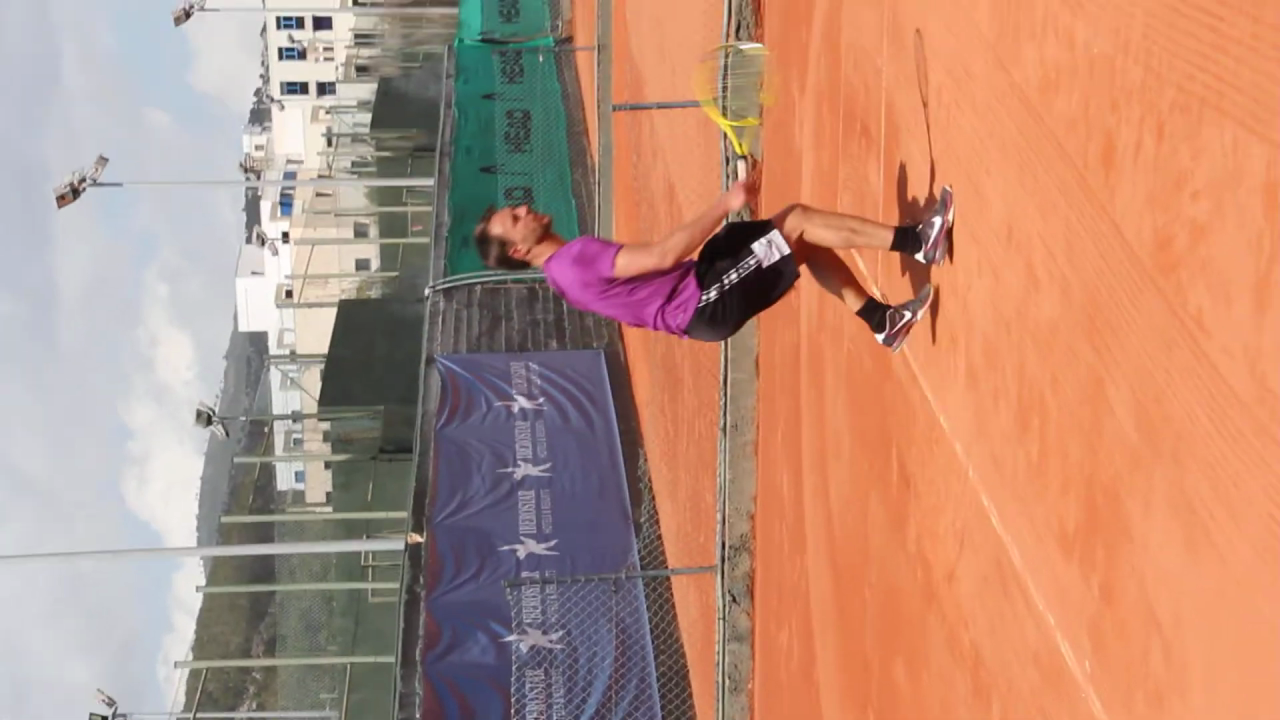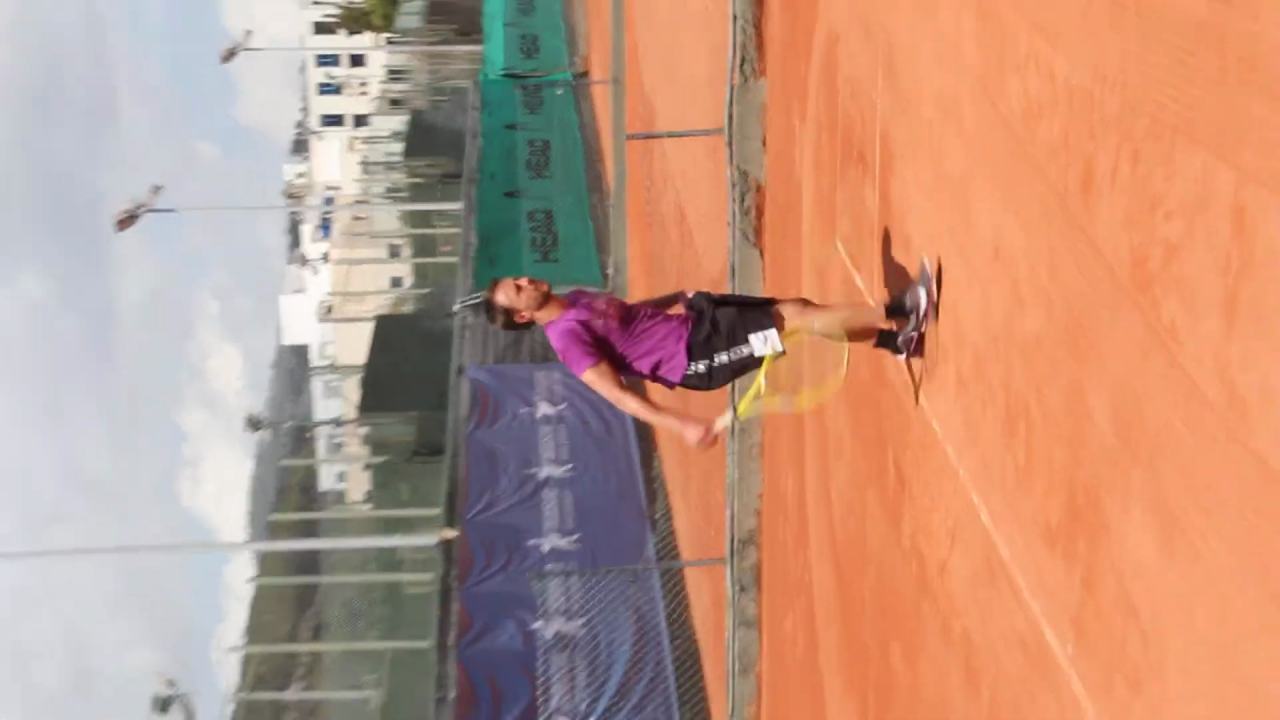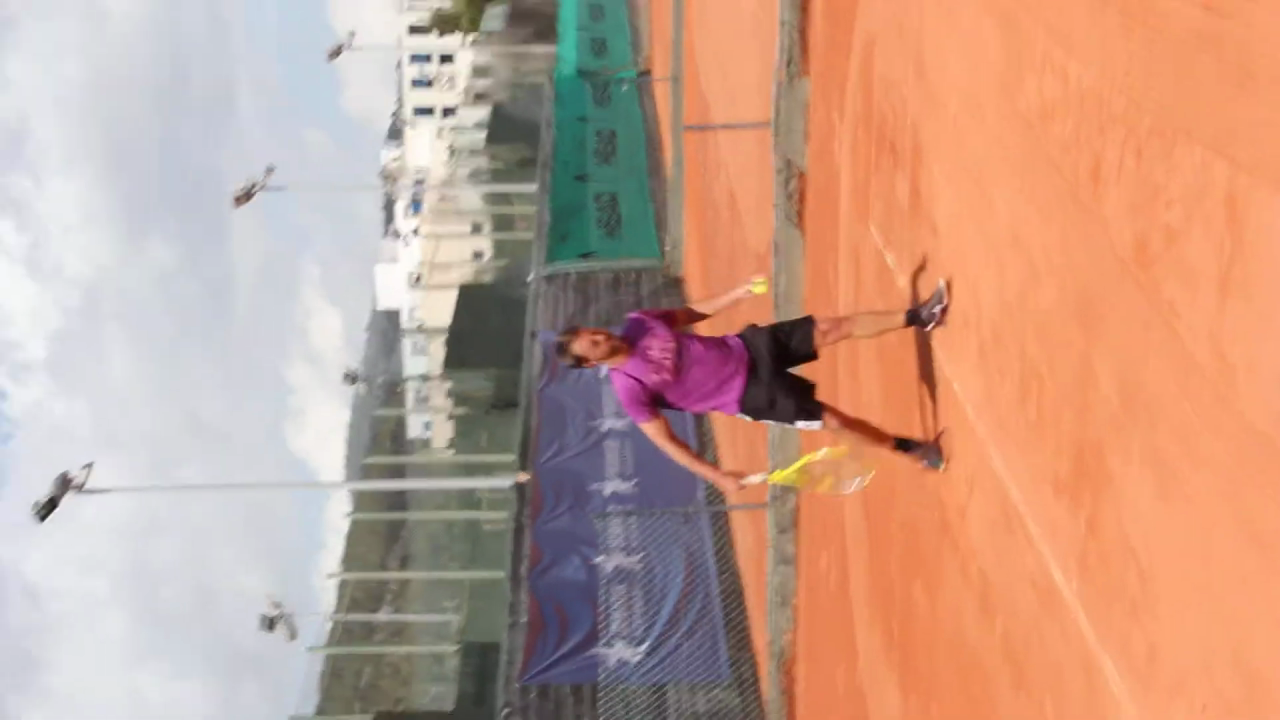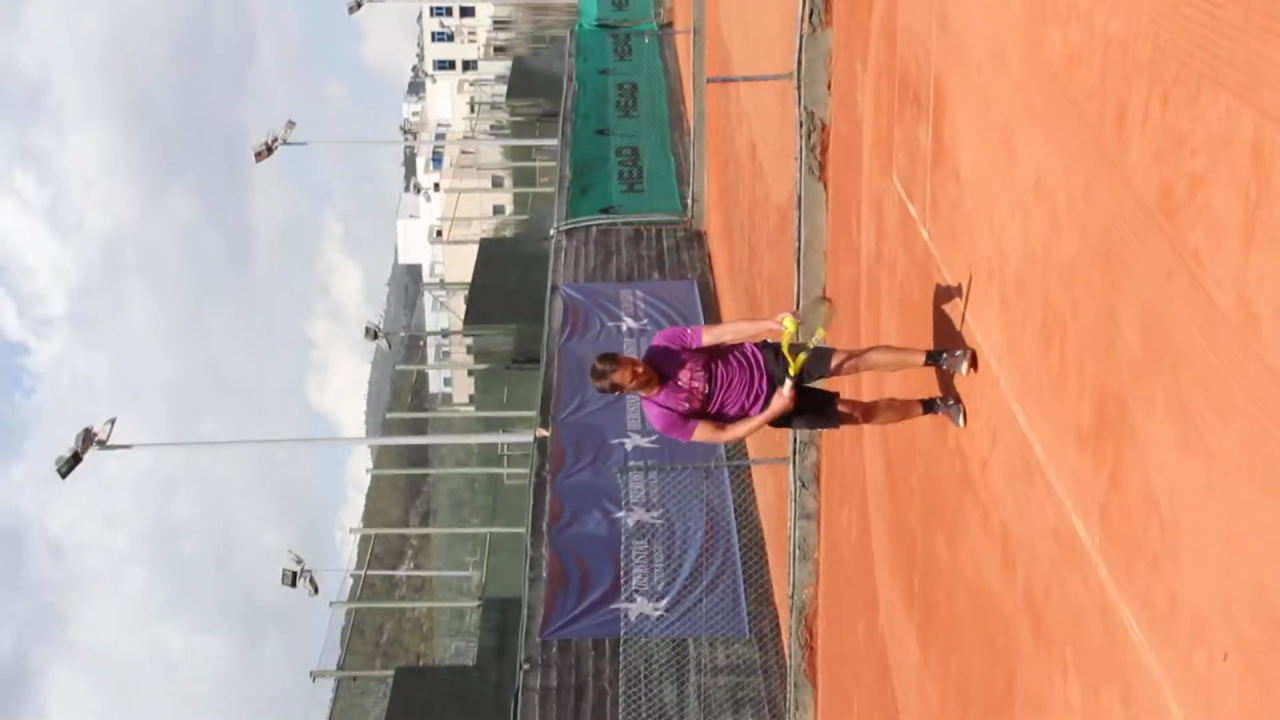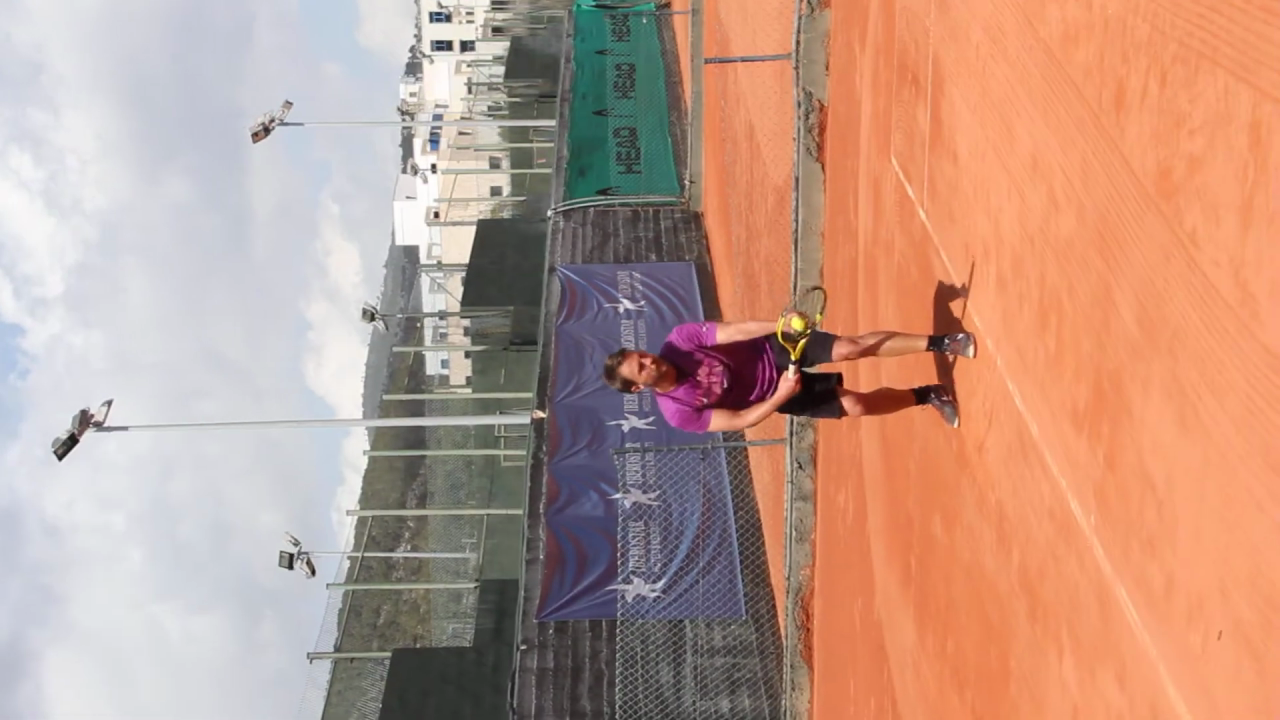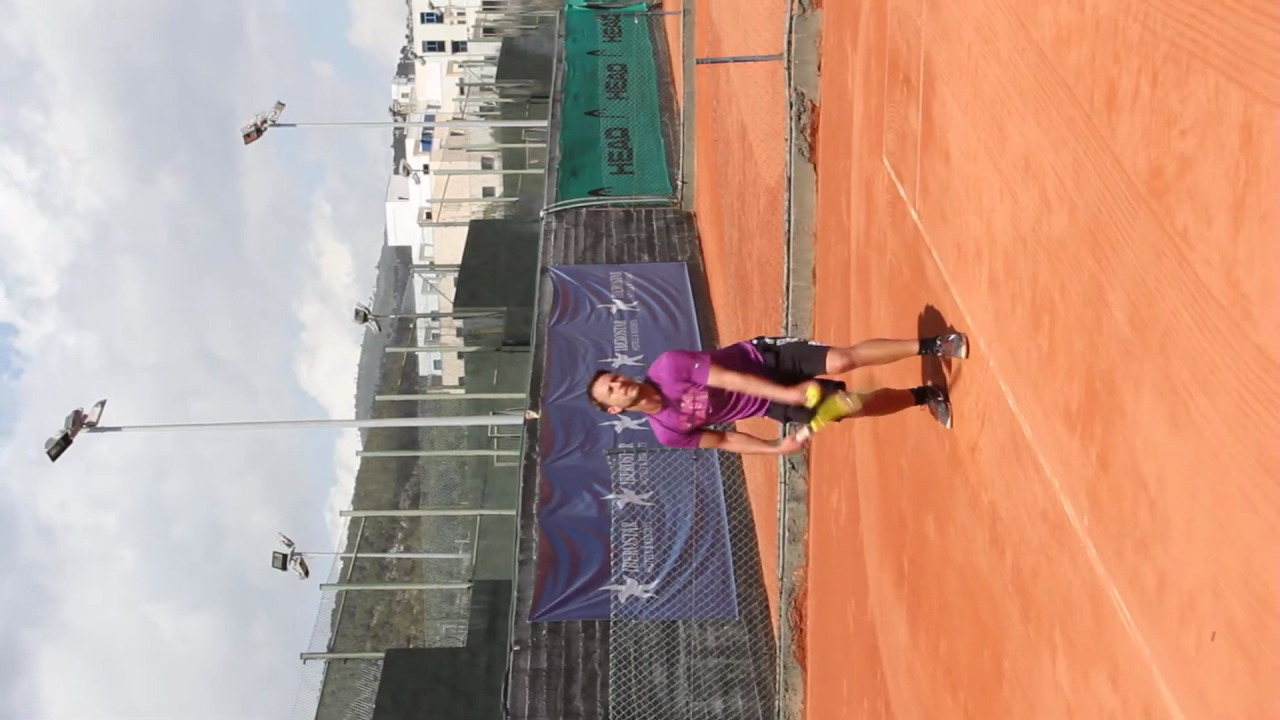
dt=0.4s
person 1, frame 1
left shoulder: (566, 270)
right shoulder: (576, 257)
right elbow: (666, 253)
right wrist: (725, 205)
left hip: (700, 305)
right hip: (705, 303)
left knee: (807, 243)
right knee: (799, 219)
left ankle: (881, 321)
right ankle: (917, 241)
person 1, frame 2
left shoulder: (575, 301)
right shoulder: (566, 334)
right elbow: (617, 393)
left wrist: (678, 296)
right wrist: (682, 424)
left hip: (694, 321)
right hip: (696, 359)
left knee: (797, 309)
right knee: (797, 320)
left ankle: (895, 338)
right ankle: (899, 315)
person 1, frame 3
left shoulder: (638, 324)
right shoulder: (629, 387)
left elbow: (688, 315)
right elbow: (665, 441)
left wrist: (735, 295)
right wrist: (719, 476)
left hip: (747, 350)
right hip: (750, 393)
left knee: (832, 328)
right knee: (833, 420)
left ankle: (919, 317)
right ankle: (910, 448)
person 1, frame 4
left shoulder: (663, 344)
right shoulder: (661, 416)
left elbow: (722, 332)
right elbow: (721, 434)
left wrist: (771, 323)
right wrist: (772, 413)
left hip: (766, 359)
right hip: (766, 403)
left knee: (846, 361)
right knee: (856, 413)
left ankle: (940, 358)
right ankle: (934, 406)
person 1, frame 5
left shoulder: (678, 341)
right shoulder: (679, 411)
left elbow: (735, 330)
right elbow: (739, 421)
right wrist: (781, 396)
left hip: (775, 348)
right hip: (774, 393)
left knee: (850, 348)
right knee: (855, 405)
left ankle: (941, 343)
right ankle: (928, 395)
person 1, frame 6
left shoulder: (667, 368)
right shoulder: (668, 431)
left elbow: (730, 378)
right elbow: (722, 441)
left wrist: (789, 392)
right wrist: (777, 447)
left hip: (761, 357)
right hip: (768, 403)
left knee: (842, 360)
right knee: (856, 406)
left ankle: (932, 345)
right ankle: (925, 396)
